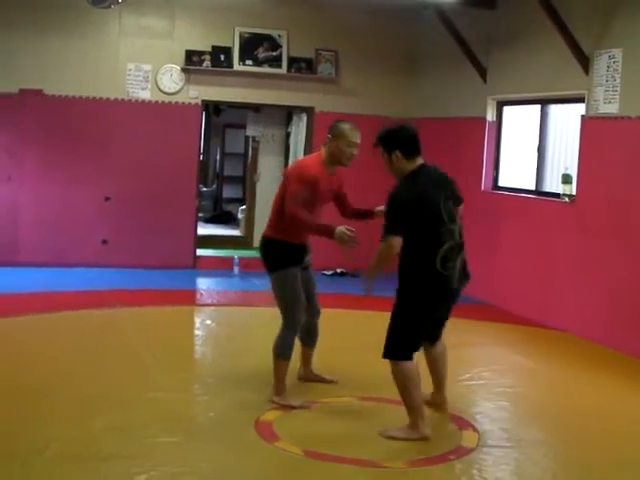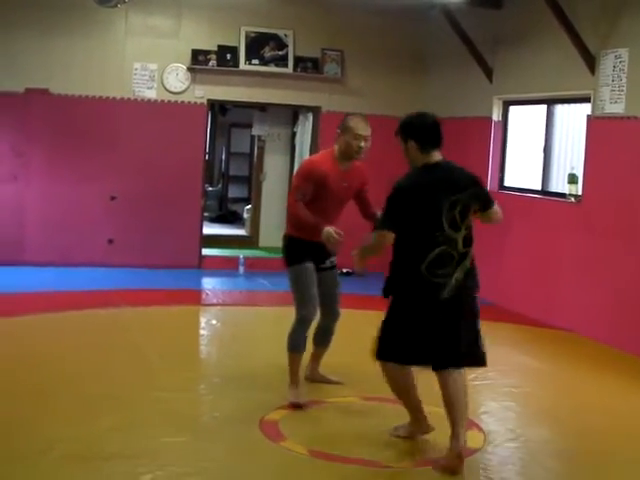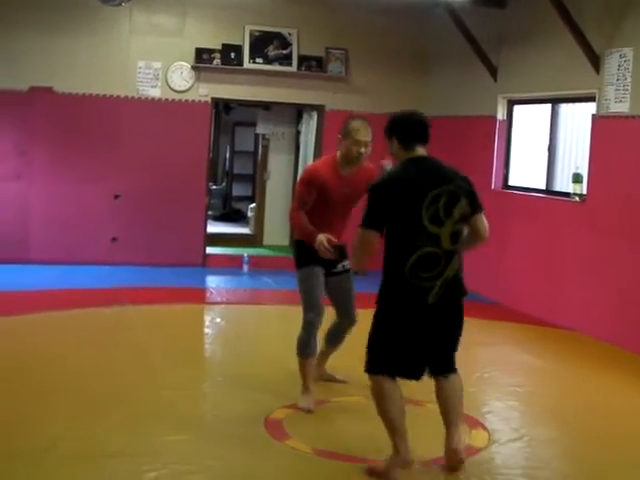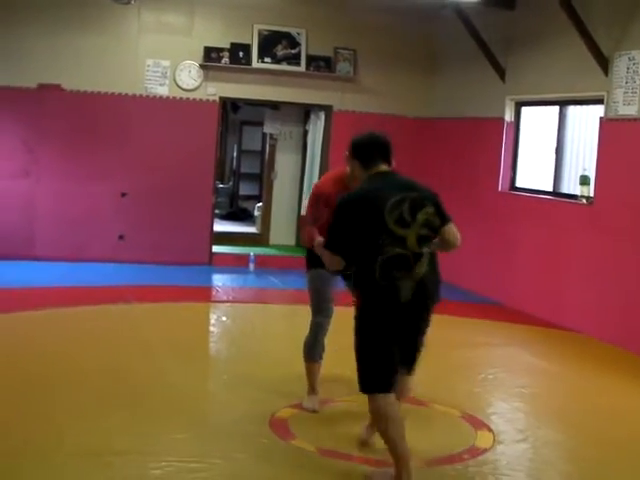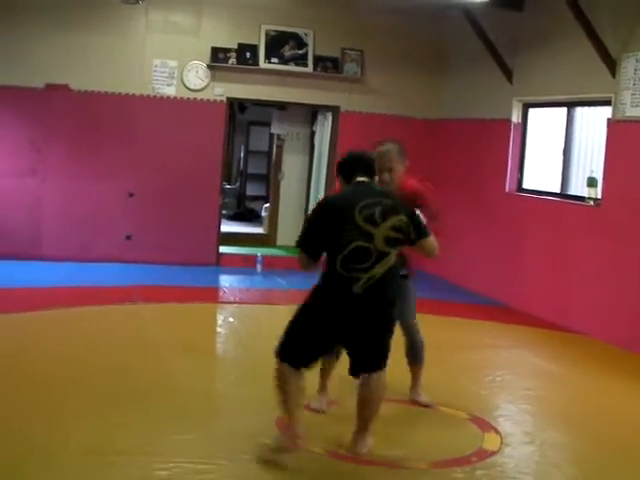
dt=0.3s
person 1, frame 1
left shoulder: (403, 195)
right shoulder: (441, 179)
left elbow: (392, 246)
right elbow: (458, 208)
left wrist: (372, 272)
left hip: (423, 283)
right hip: (451, 277)
left knee: (400, 353)
right knee: (431, 337)
left ankle: (417, 425)
right ankle: (440, 395)
person 1, frame 2
left shoulder: (407, 188)
right shoulder: (467, 180)
left elbow: (383, 240)
right elbow: (495, 216)
left wrist: (361, 253)
left hip: (415, 290)
right hip: (458, 289)
left knee: (393, 357)
right knee: (452, 365)
left ankle: (418, 421)
right ankle: (457, 442)
person 1, frame 3
left shoulder: (389, 184)
right shoulder: (459, 181)
left elbow: (366, 243)
right elbow: (482, 233)
left wrist: (355, 256)
left hip: (402, 293)
right hip: (448, 293)
left knee: (383, 373)
right knee: (444, 369)
right ankle: (455, 441)
person 1, frame 4
left shoulder: (352, 200)
right shoulder: (424, 193)
left elbow: (335, 261)
right elbow: (453, 241)
left wrist: (321, 245)
left hip: (379, 300)
right hip: (421, 297)
left knee: (378, 387)
right knee: (401, 369)
right ankle: (376, 428)
person 1, frame 5
left shoulder: (329, 205)
right shoulder: (398, 205)
left elbow: (305, 260)
right elbow: (431, 249)
right wrist: (415, 228)
left hip: (335, 296)
right hip: (381, 300)
left knee: (289, 359)
right knee: (372, 370)
left ankle: (290, 431)
right ankle: (360, 438)
person 2, frame 1
left shoulder: (334, 174)
right shoulder: (306, 169)
left elbow: (346, 209)
right elbow: (293, 212)
left wrist: (376, 212)
right wrist: (331, 232)
left hip: (298, 248)
right hip: (278, 247)
left knee: (312, 313)
right knee: (293, 319)
left ankle: (306, 369)
right ankle: (279, 391)
person 2, frame 2
left shoulder: (359, 173)
right shoulder: (314, 166)
left elbow: (367, 210)
right elbow: (294, 206)
right wrist: (322, 228)
left hip: (325, 248)
right hip: (299, 245)
left knee: (331, 314)
right knee: (307, 313)
left ankle: (313, 370)
right ankle: (294, 385)
person 2, frame 3
left shoulder: (368, 174)
right shoulder: (316, 172)
right elbow: (296, 213)
right wrist: (315, 237)
left hip: (337, 249)
right hip: (309, 249)
left knee: (347, 317)
right knee: (313, 317)
left ankle: (320, 366)
right ankle: (306, 390)
person 2, frame 4
right shoulder: (326, 187)
right elbow: (310, 227)
right wrist: (320, 242)
right hip: (323, 256)
right knee: (321, 321)
right ankle: (312, 391)
person 2, frame 5
left shoulder: (414, 191)
left elbow: (433, 221)
left hip: (395, 259)
left knee: (410, 326)
left ankle: (415, 389)
right ankle: (322, 391)
